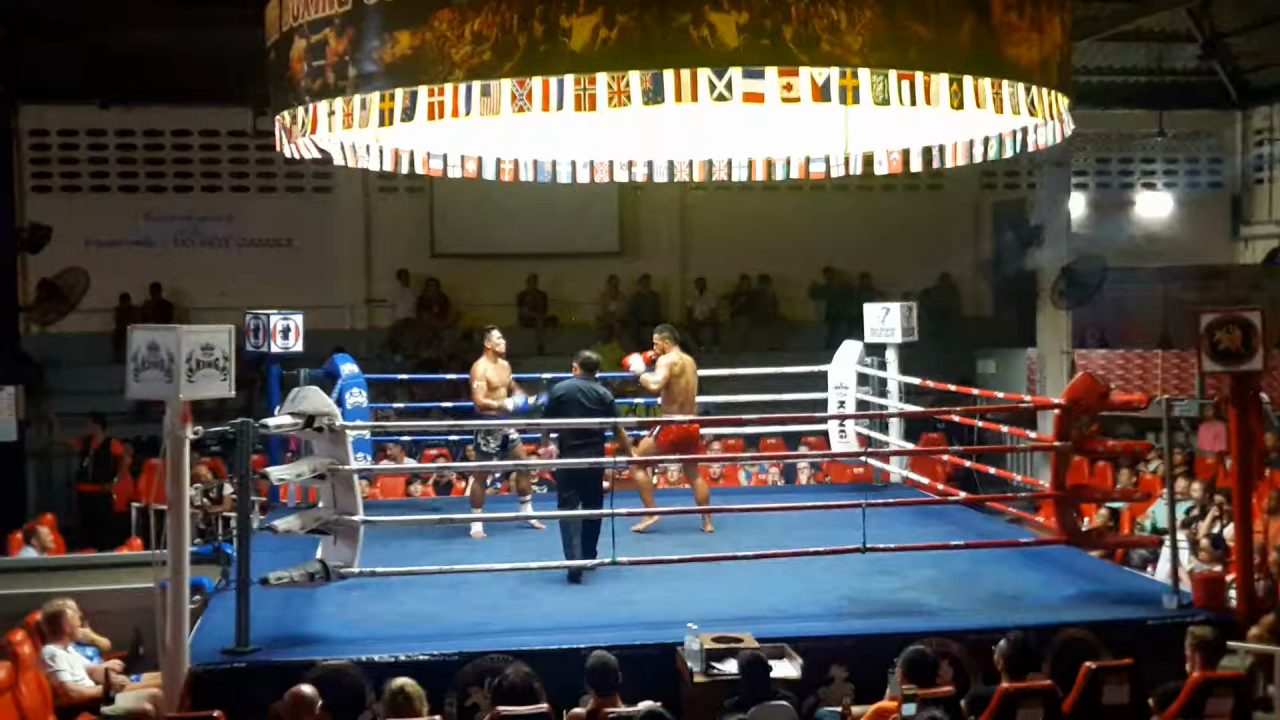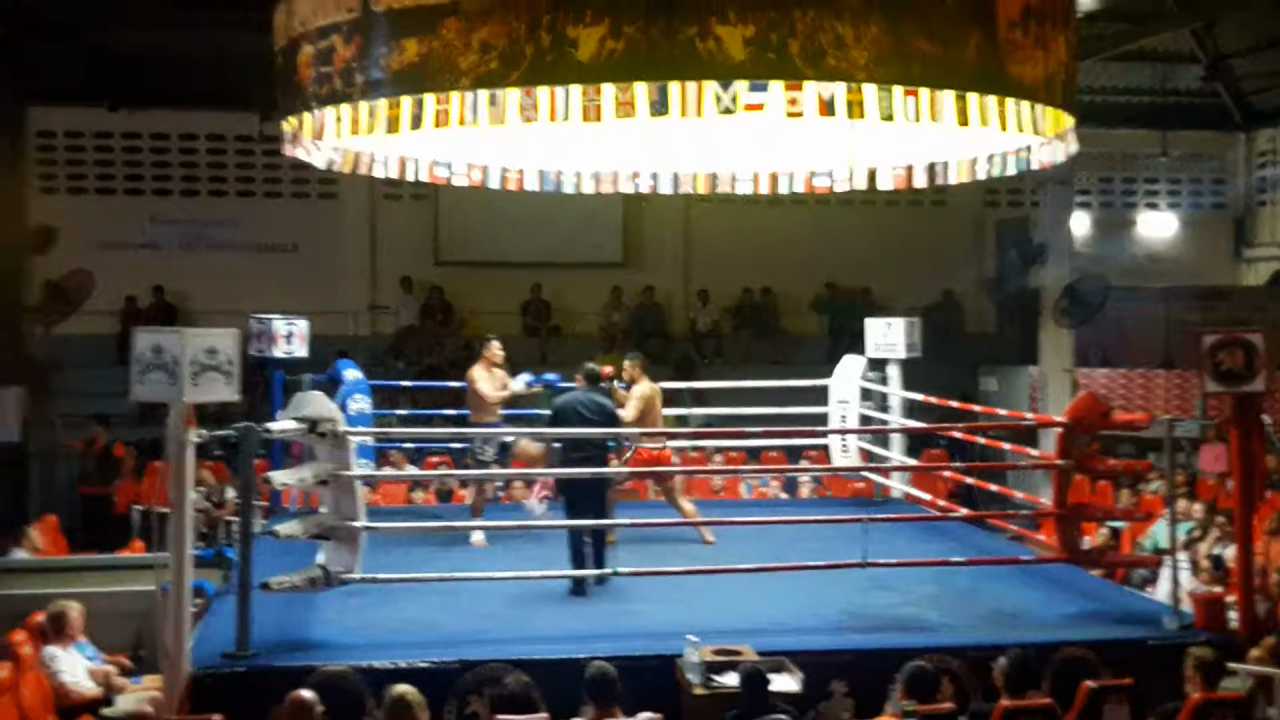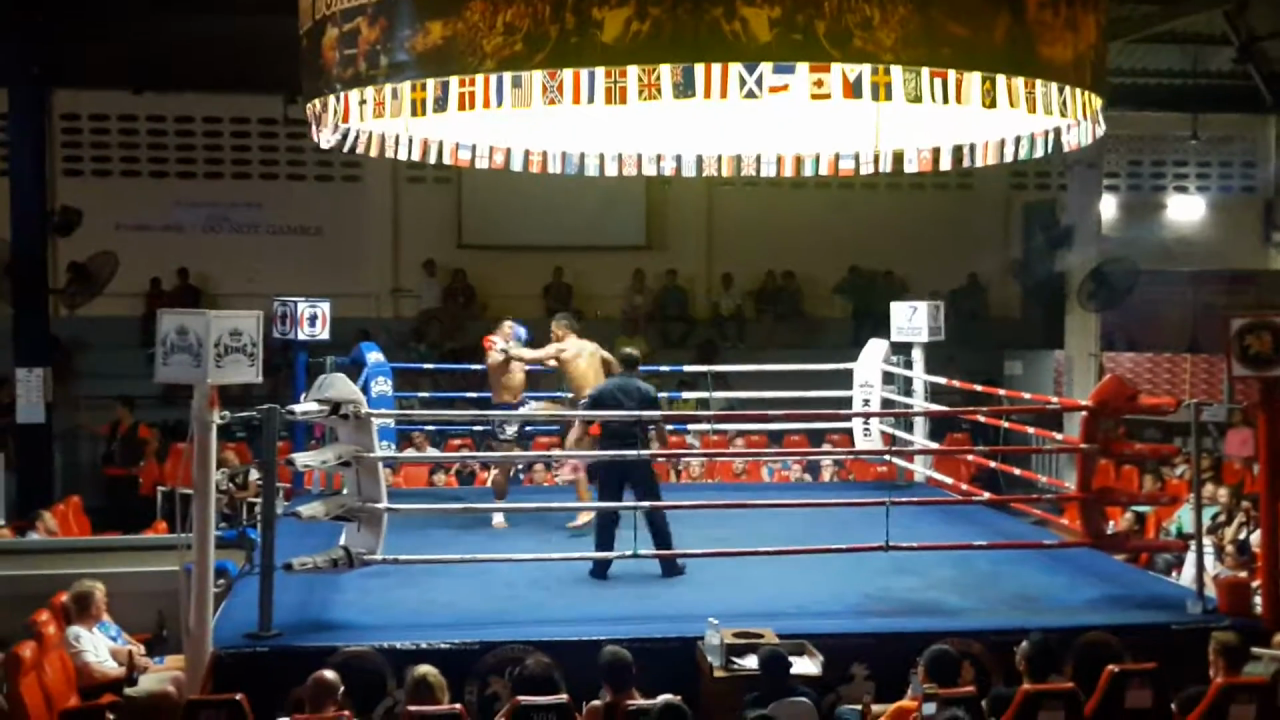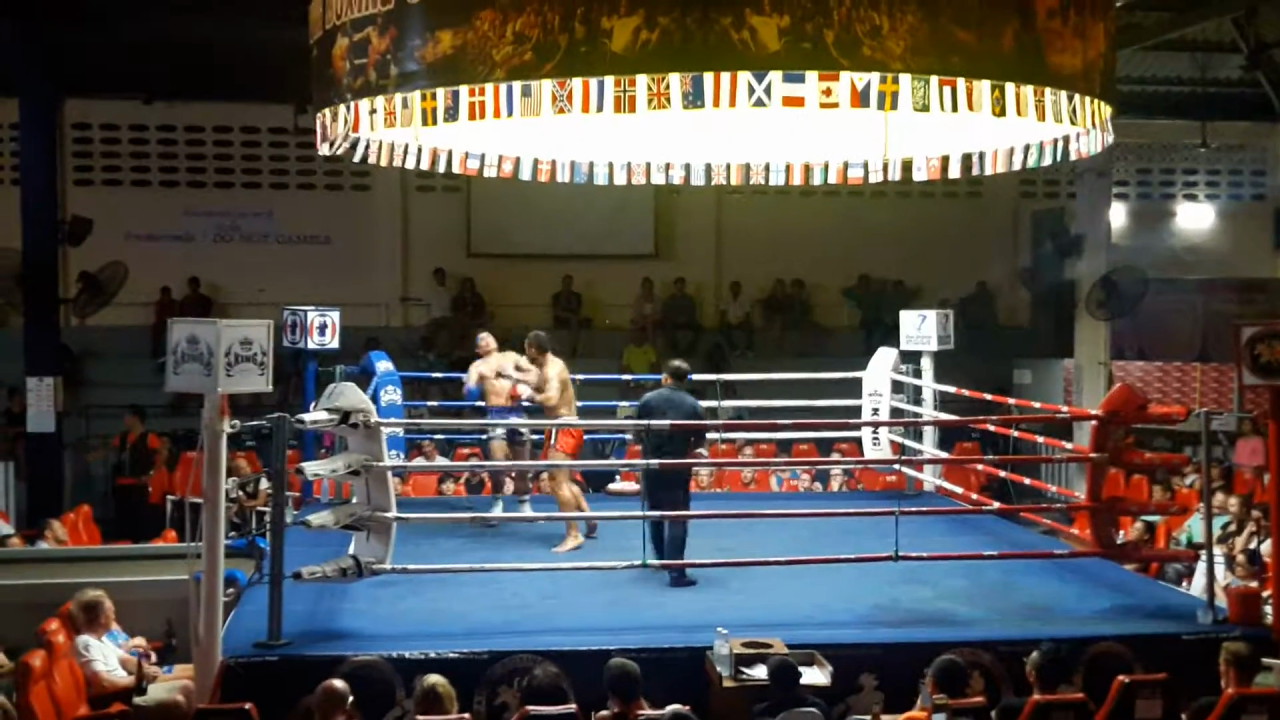
dt=0.4s
person 1, frame 1
left shoulder: (560, 389)
right shoulder: (604, 394)
right elbow: (618, 429)
left wrist: (546, 445)
right wrist: (629, 454)
left hip: (568, 457)
right hip: (594, 458)
left knee: (568, 507)
right knee: (593, 508)
left ankle: (574, 559)
right ankle: (588, 558)
person 1, frame 2
left shoulder: (561, 403)
right shoulder: (607, 406)
left hip: (571, 470)
right hip: (598, 470)
left knee: (577, 523)
right knee: (599, 520)
left ankle: (579, 580)
right ankle: (599, 571)
person 1, frame 3
left shoulder: (600, 391)
right shoulder: (648, 391)
left elbow: (582, 424)
right elbow: (659, 427)
right wrist: (665, 450)
left hip: (609, 459)
right hip: (639, 458)
left knee: (607, 511)
right knee: (653, 509)
left ankle: (600, 566)
right ankle: (668, 563)
person 1, frame 4
left shoulder: (648, 399)
right shoulder: (693, 406)
right elbow: (699, 441)
left hip: (652, 466)
right hip: (677, 467)
left knee: (656, 511)
right knee: (677, 517)
left ankle: (662, 558)
right ankle: (676, 573)
person 2, frame 1
left shoulder: (667, 359)
right shoulder: (690, 361)
left elbow: (655, 386)
left wrist: (640, 371)
right wrist: (654, 365)
left hip: (671, 425)
right hip: (691, 425)
left knee: (637, 463)
right knee: (694, 475)
left ankle: (650, 514)
right ankle: (707, 522)
person 2, frame 2
left shoulder: (640, 390)
right shoulder: (652, 388)
left elbow: (628, 417)
right elbow: (627, 401)
right wrist: (613, 387)
left hip: (644, 453)
right hip: (660, 452)
right knee: (677, 498)
right ankle: (706, 533)
person 2, frame 3
left shoulder: (562, 348)
right shoulder: (592, 346)
left elbow: (530, 356)
right elbow: (615, 368)
left wrist: (506, 349)
left knee: (573, 453)
left ankle: (586, 510)
person 2, frame 4
left shoulder: (552, 370)
right shoulder: (551, 364)
left elbow: (551, 401)
right elbow: (536, 381)
left wrist: (529, 395)
right wrist: (518, 377)
left hip: (564, 428)
right hip: (567, 428)
left knee: (559, 483)
right knee: (564, 480)
left ankle: (573, 535)
right ankle: (588, 520)
person 3, frame 1
left shoulder: (504, 365)
right shoulder: (480, 368)
right elbow: (479, 402)
left wrist: (531, 400)
right wrist: (507, 405)
right hip: (488, 425)
left knee: (523, 467)
right knee: (481, 476)
left ankle: (527, 513)
right ankle: (476, 524)
person 3, frame 2
left shoulder: (499, 373)
right shoulder: (475, 374)
left elbow: (516, 387)
right elbow: (491, 399)
left wrist: (535, 386)
right wrist: (515, 389)
left hip: (498, 427)
right hip: (482, 431)
right knee: (481, 485)
right ankle: (477, 531)
person 3, frame 3
left shoulder: (514, 352)
right shoulder: (495, 351)
right elbow: (495, 364)
left hip: (521, 406)
right hip: (505, 412)
right knee: (504, 466)
right ankle: (497, 513)
person 3, frame 4
left shoulder: (510, 357)
right shoulder: (478, 366)
right elbow: (469, 387)
right wrist: (471, 389)
left hip: (517, 413)
right hip: (497, 416)
right knee: (498, 463)
left ankle: (525, 508)
right ankle: (497, 503)
